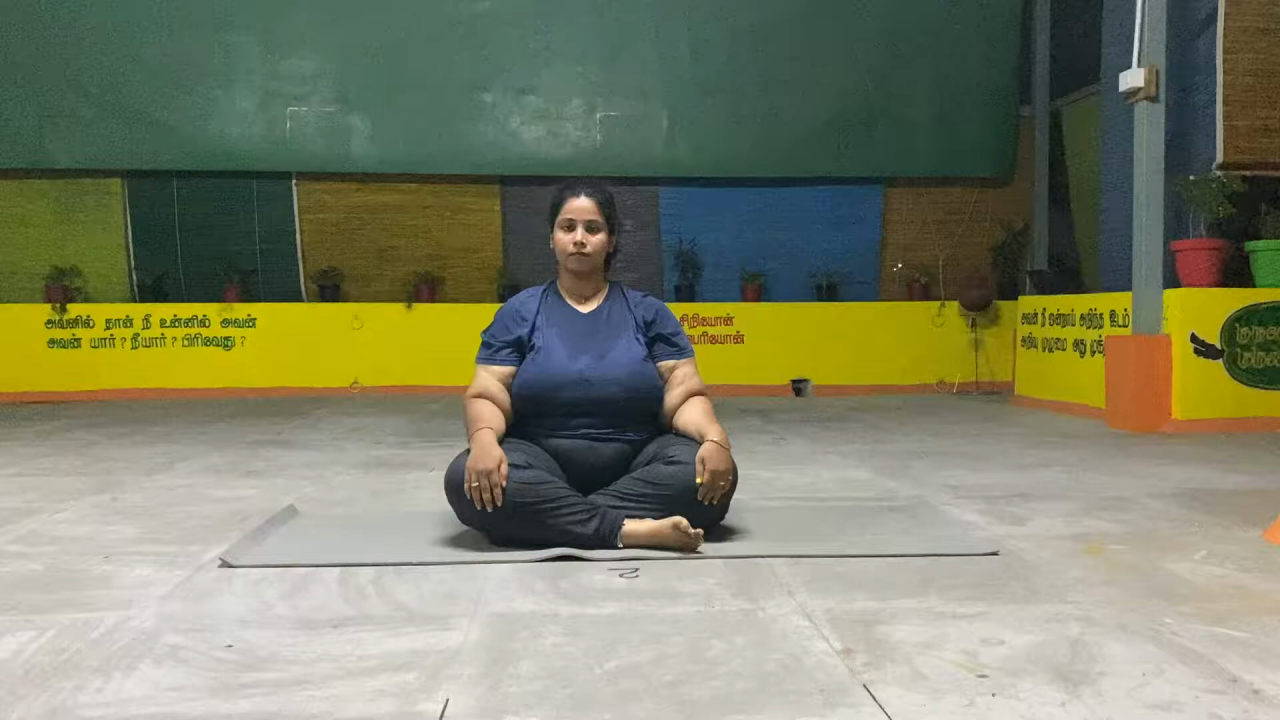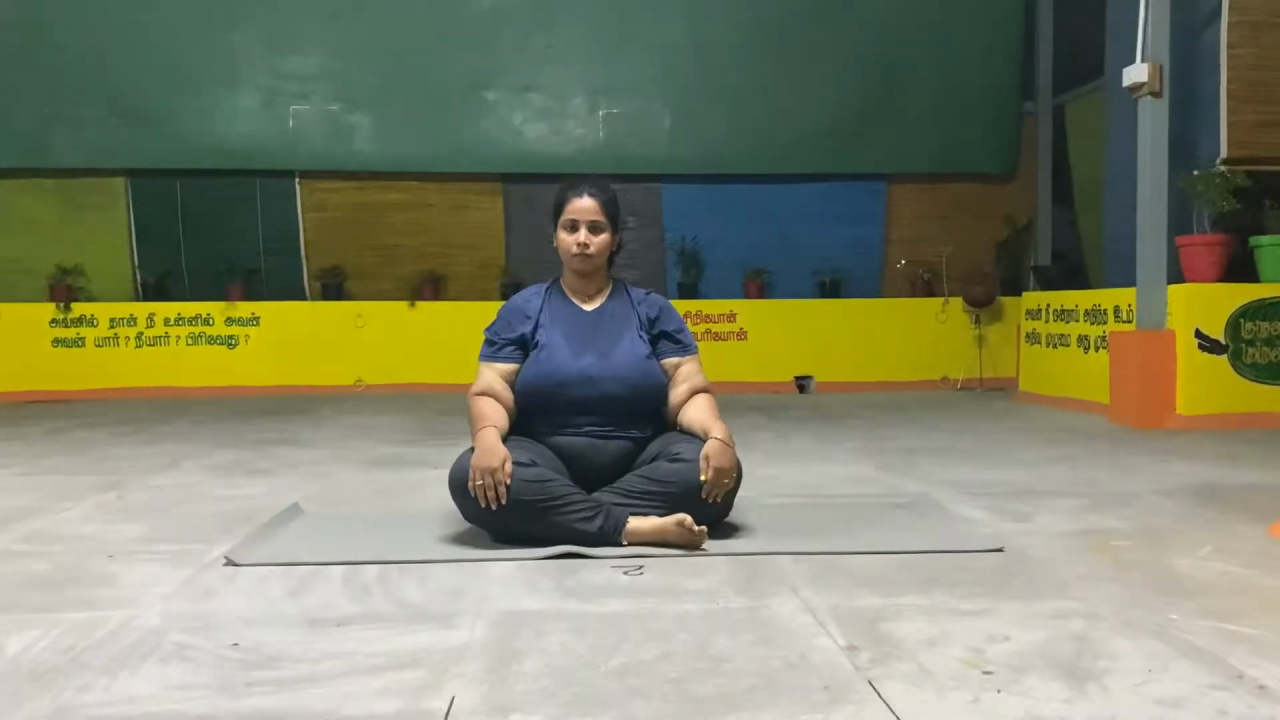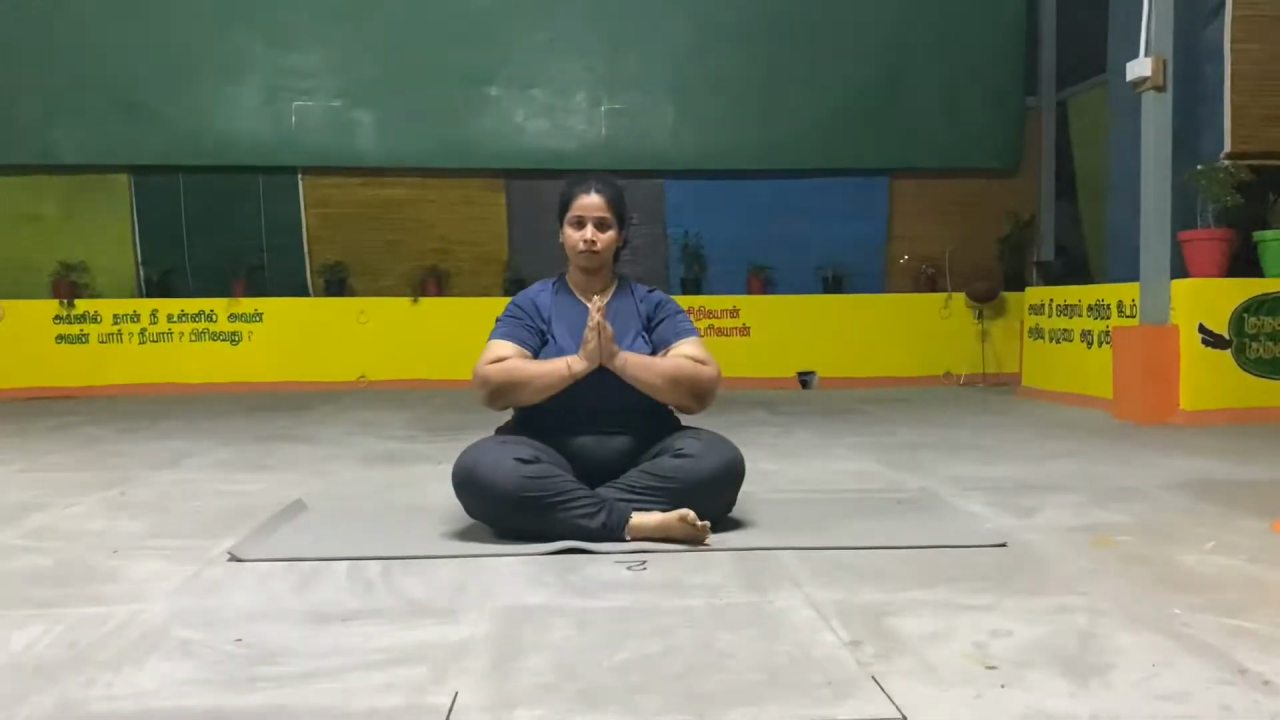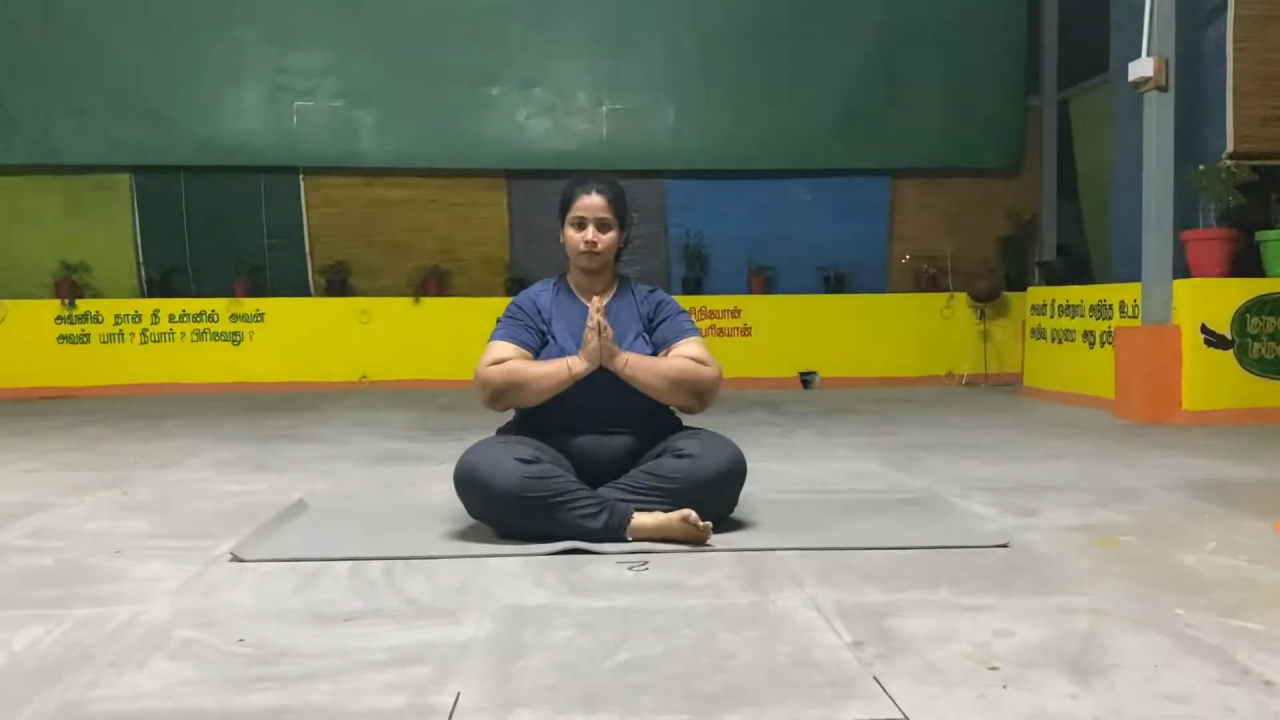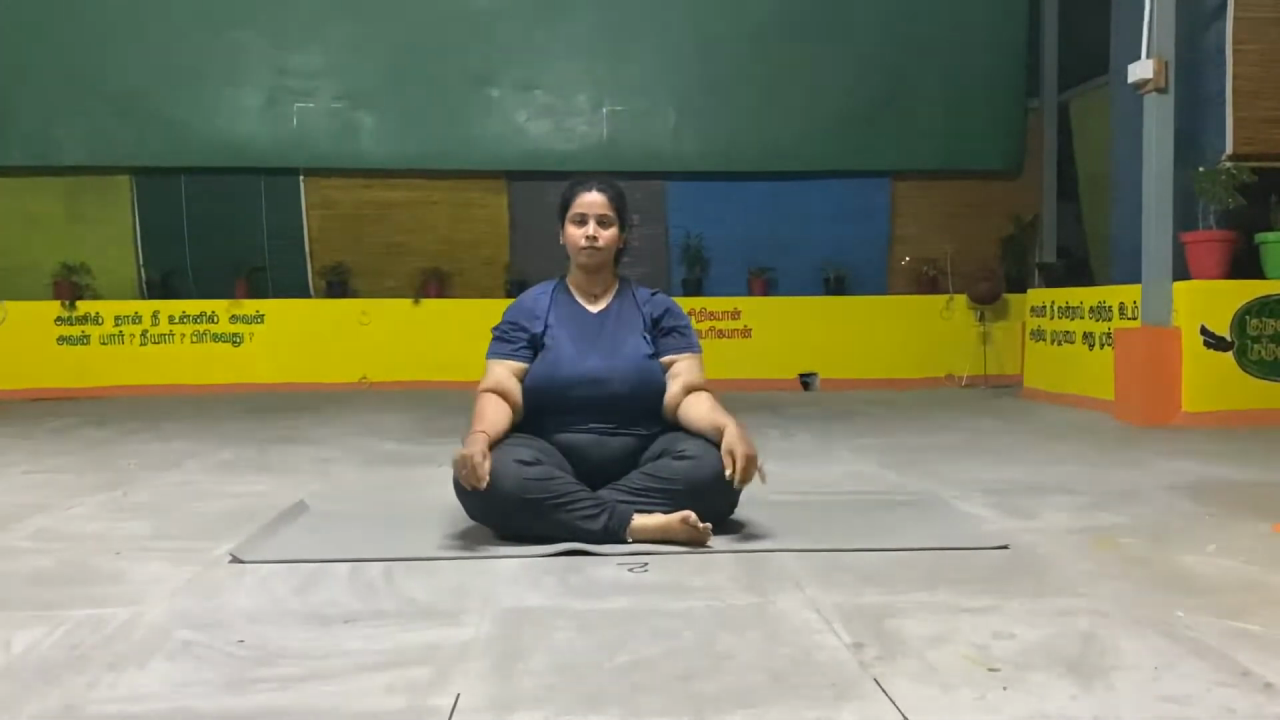
dt=1s
person 1, frame 1
left shoulder: (649, 313)
right shoulder: (519, 312)
left elbow: (684, 396)
right elbow: (487, 396)
left wrist: (715, 438)
right wrist: (484, 439)
left hip: (635, 464)
right hip: (544, 462)
left knee: (708, 473)
right knee: (469, 479)
left ankle: (557, 515)
right ankle: (631, 531)
person 1, frame 2
left shoulder: (653, 310)
right shoulder: (522, 310)
left elbow: (688, 394)
right elbow: (488, 394)
left wrist: (718, 436)
right wrist: (488, 437)
left hip: (639, 461)
right hip: (545, 460)
left knee: (710, 471)
right knee: (472, 476)
left ankle: (558, 514)
right ankle: (636, 527)
person 1, frame 3
left shoulder: (654, 304)
right shoulder: (532, 303)
left elbow: (702, 388)
right elbow: (491, 385)
left wrist: (618, 358)
right wrist: (579, 362)
left hip: (643, 457)
right hip: (550, 458)
left knee: (719, 460)
right knee: (479, 468)
left ankle: (563, 509)
right ankle: (638, 522)
person 1, frame 4
left shoulder: (655, 304)
right shoulder: (532, 304)
left elbow: (703, 388)
right elbow: (492, 387)
left wrist: (618, 359)
right wrist: (580, 362)
left hip: (644, 460)
right hip: (551, 460)
left knee: (721, 460)
right knee: (481, 470)
left ankle: (562, 510)
right ankle: (639, 523)
person 1, frame 5
left shoulder: (658, 309)
right shoulder: (529, 308)
left elbow: (685, 394)
right elbow: (499, 393)
left wrist: (729, 428)
right wrist: (479, 436)
left hip: (643, 460)
right hip: (552, 462)
left knee: (713, 467)
right knee: (491, 477)
left ankle: (567, 511)
right ankle: (639, 525)
